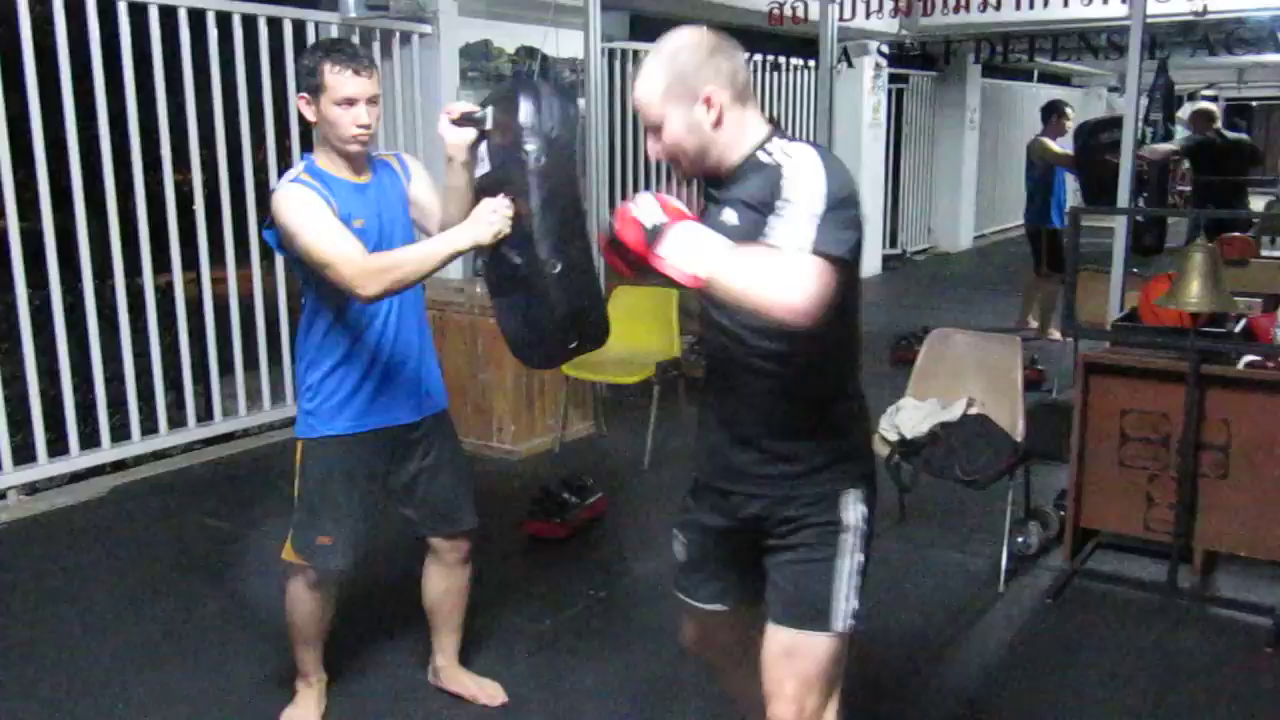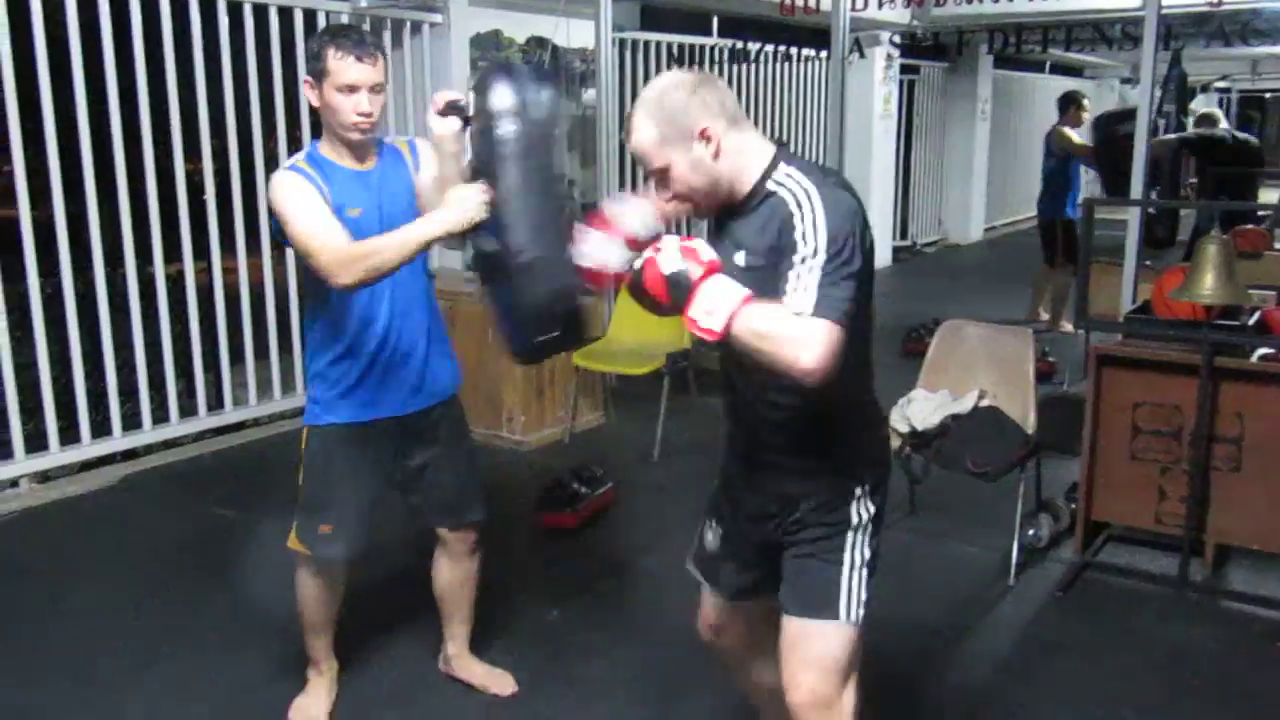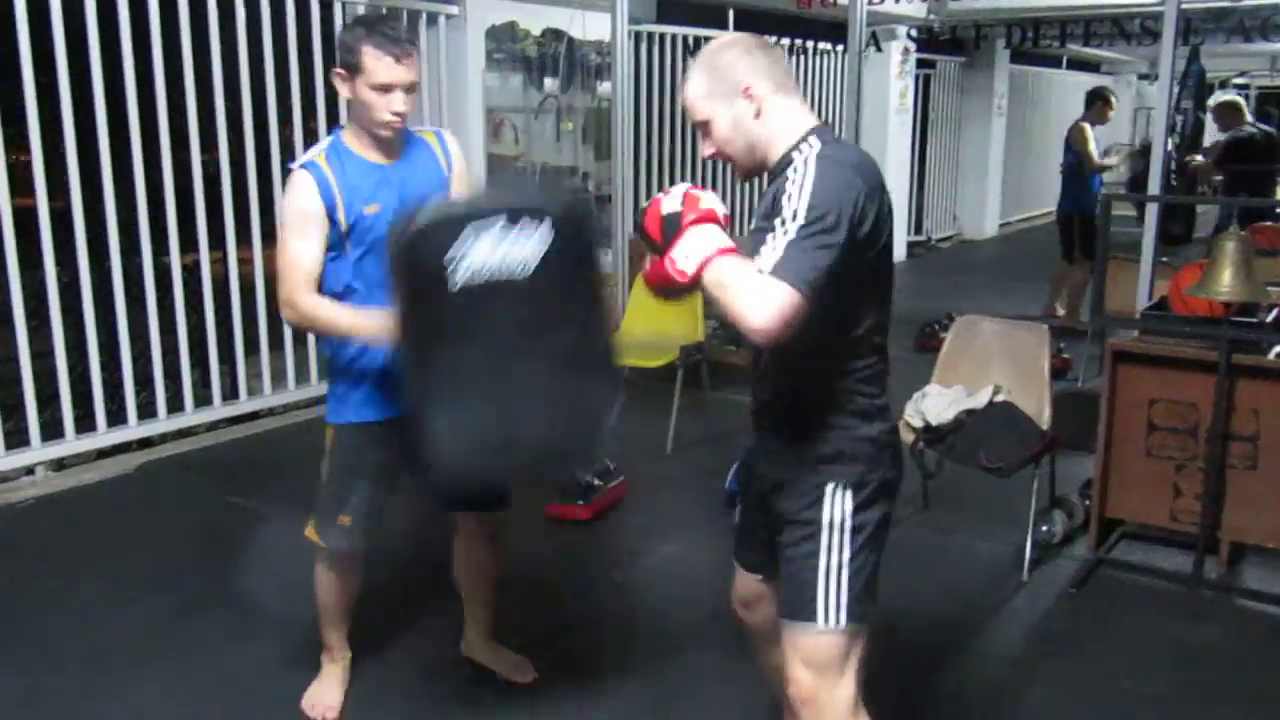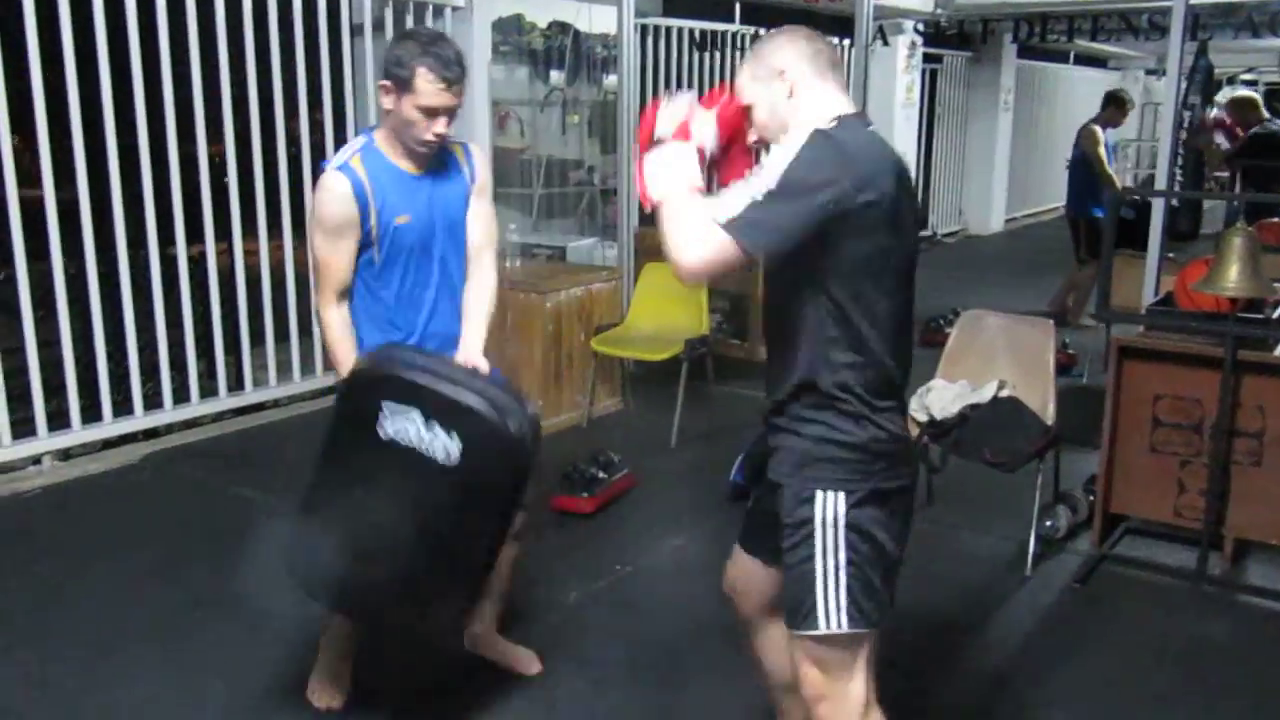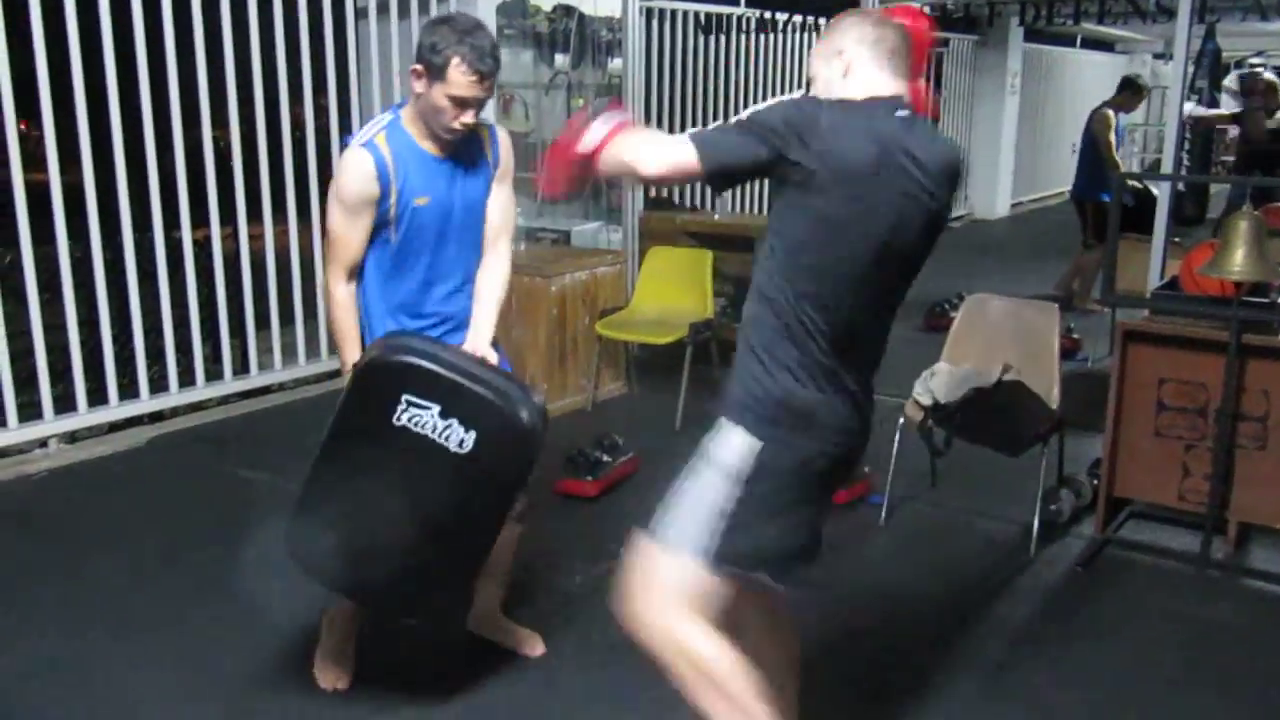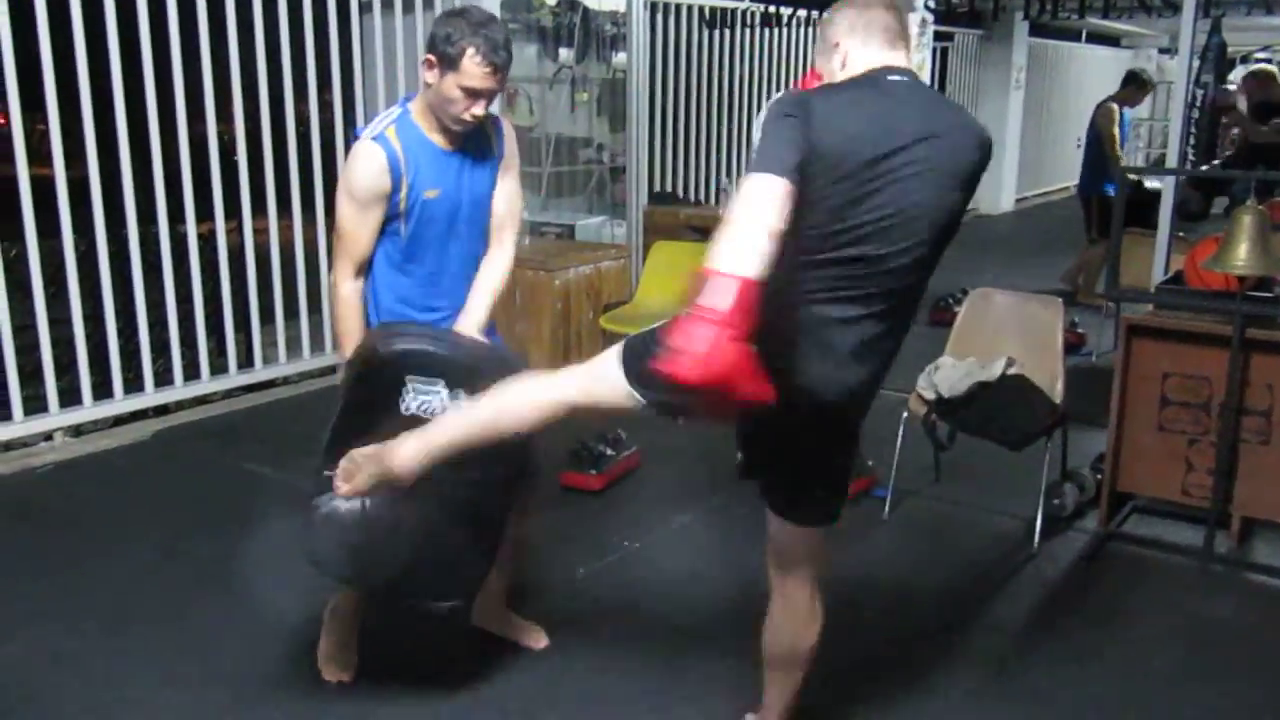
dt=0.2s
person 1, frame 1
left shoulder: (807, 176)
right shoulder: (714, 174)
left elbow: (795, 296)
left wrist: (672, 238)
left hip: (816, 484)
right hip: (724, 467)
right knee: (710, 635)
person 1, frame 2
left shoulder: (812, 205)
right shoulder: (739, 203)
left elbow: (808, 353)
right elbow: (661, 216)
left wrist: (709, 293)
left hip: (831, 478)
right hip: (752, 466)
right knee: (724, 624)
person 1, frame 3
left shoulder: (824, 171)
right shoulder: (805, 170)
left elbow: (765, 315)
left wrist: (696, 239)
right wrist: (705, 260)
left hip: (836, 462)
right hip: (787, 445)
right knee: (756, 603)
person 1, frame 4
left shoulder: (822, 154)
right shoulder: (871, 161)
left elbow: (697, 255)
left wrist: (671, 161)
right wrist: (738, 176)
left hip: (842, 462)
right hip: (817, 441)
right knee: (753, 588)
person 1, frame 5
left shoulder: (810, 121)
right shoulder: (941, 159)
left elbow: (670, 161)
left wrist: (599, 140)
left hip: (773, 412)
right hip: (832, 418)
left knee: (660, 613)
right knee: (743, 587)
person 1, frame 6
left shoulder: (806, 107)
right shoulder: (969, 138)
left elbow: (762, 205)
left wrist: (717, 313)
left hip: (749, 348)
right hip: (842, 379)
left knee: (569, 384)
right knee: (796, 567)
left ankle: (401, 456)
person 2, frame 1
left shoulder: (402, 171)
right shoulder: (297, 195)
left elbow: (445, 235)
right elbow: (364, 279)
left wrist: (460, 162)
right wrist: (468, 235)
left hip: (420, 402)
right hip: (339, 416)
left knee: (453, 539)
right knee: (314, 561)
left ankle: (446, 663)
person 2, frame 2
left shoulder: (413, 155)
right shoulder: (296, 184)
left elbow: (456, 221)
right elbow: (343, 269)
left wrist: (453, 150)
right wrist: (443, 219)
left hip: (430, 391)
right hip: (346, 403)
left knee: (462, 528)
right knee: (324, 551)
left ankle: (458, 651)
person 2, frame 3
left shoulder: (441, 149)
right shoulder: (313, 179)
right elbow: (297, 301)
right wrist: (381, 326)
right hip: (366, 396)
left knee: (481, 517)
right knee: (341, 541)
left ankle: (478, 638)
right ankle: (335, 658)
person 2, frame 4
left shoulder: (469, 161)
right shoulder: (346, 183)
left elbow: (481, 264)
right elbow: (332, 302)
left wrist: (471, 349)
left hip: (465, 378)
left knee: (505, 515)
left ankle: (483, 630)
right ankle: (336, 649)
person 2, frame 5
left shoulder: (493, 146)
right shoulder: (368, 160)
left elbow: (497, 250)
right elbow: (341, 278)
left wrist: (480, 338)
left hip: (472, 357)
left ankle: (487, 611)
right ankle: (339, 626)
person 2, frame 6
left shoulder: (497, 137)
right shoulder: (379, 152)
left elbow: (503, 239)
right elbow: (348, 274)
left wrist: (471, 320)
left hip: (472, 347)
left ankle: (491, 606)
right ankle: (341, 619)
person 3, frame 1
left shoulder: (1051, 146)
right shoulder: (1040, 144)
left elbow: (1072, 164)
right elbow: (1074, 161)
left hip: (1050, 219)
right hip: (1044, 221)
left knee: (1041, 272)
right knee: (1055, 275)
left ankle: (1026, 318)
right ankle: (1046, 328)
person 3, frame 2
left shoulder: (1066, 135)
right shoulder: (1061, 134)
left elbow: (1088, 159)
right elbow: (1091, 155)
left hip: (1056, 210)
right hip: (1058, 212)
left knee: (1051, 264)
right knee: (1067, 266)
left ankle: (1037, 311)
right ankle: (1057, 321)
person 3, frame 3
left shoulder: (1087, 131)
right shoulder: (1081, 129)
left elbow: (1091, 171)
right elbow: (1094, 165)
right wrist: (1121, 158)
left hip: (1077, 207)
right hip: (1078, 208)
left knee: (1069, 261)
right knee: (1085, 263)
left ankle: (1052, 307)
right ankle: (1071, 316)
person 3, frame 4
left shoulder: (1099, 132)
right shoulder: (1093, 132)
right elbow: (1104, 172)
left wrist: (1118, 195)
left hip: (1091, 207)
right hip: (1085, 209)
left knee: (1086, 261)
right knee: (1094, 262)
left ankle: (1059, 302)
right ankle: (1075, 314)
person 3, frame 5
left shoulder: (1114, 116)
right shoulder: (1105, 115)
right elbow: (1110, 158)
right wrist: (1128, 183)
left hip: (1099, 191)
right hip: (1092, 192)
left knee: (1093, 245)
right knee: (1099, 246)
left ankle: (1066, 284)
right ankle: (1082, 298)
person 3, frame 6
left shoulder: (1121, 111)
right shoulder: (1110, 109)
right elbow: (1113, 152)
left wrist: (1125, 177)
right wrist: (1129, 178)
left hip: (1105, 185)
right hip: (1098, 186)
left knee: (1098, 239)
right knee: (1103, 240)
left ankle: (1072, 276)
right ankle: (1087, 292)
